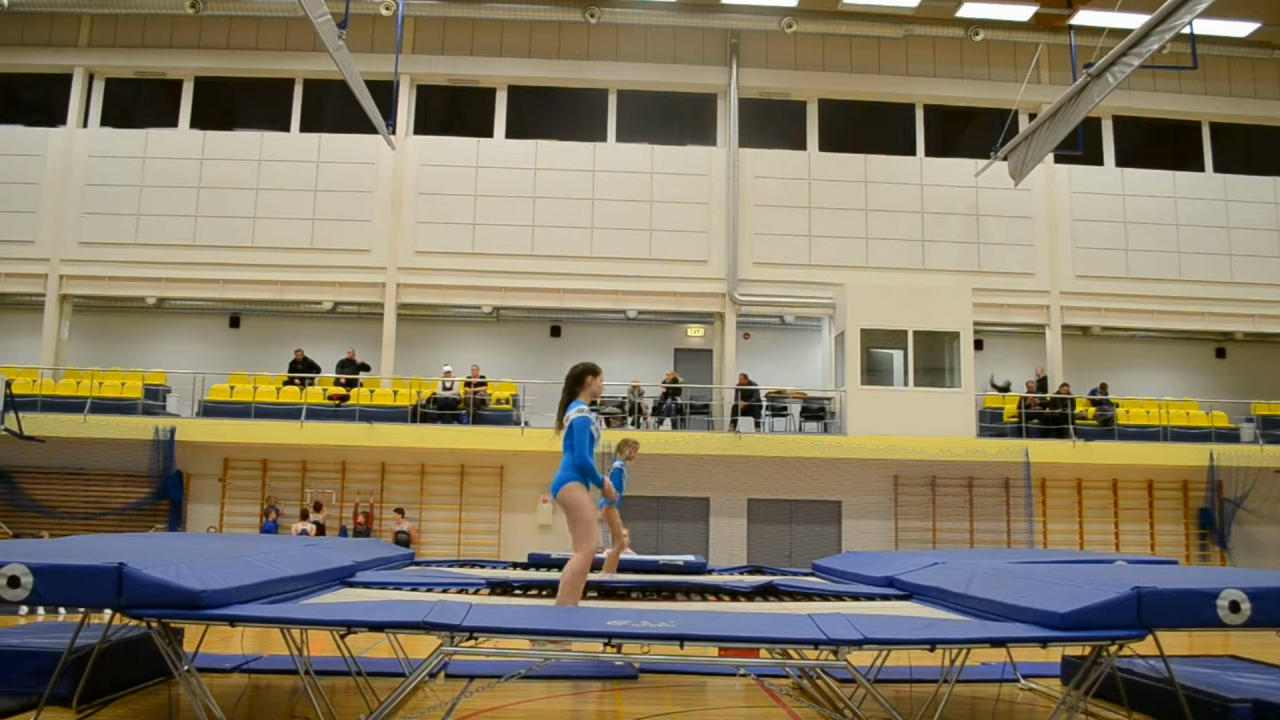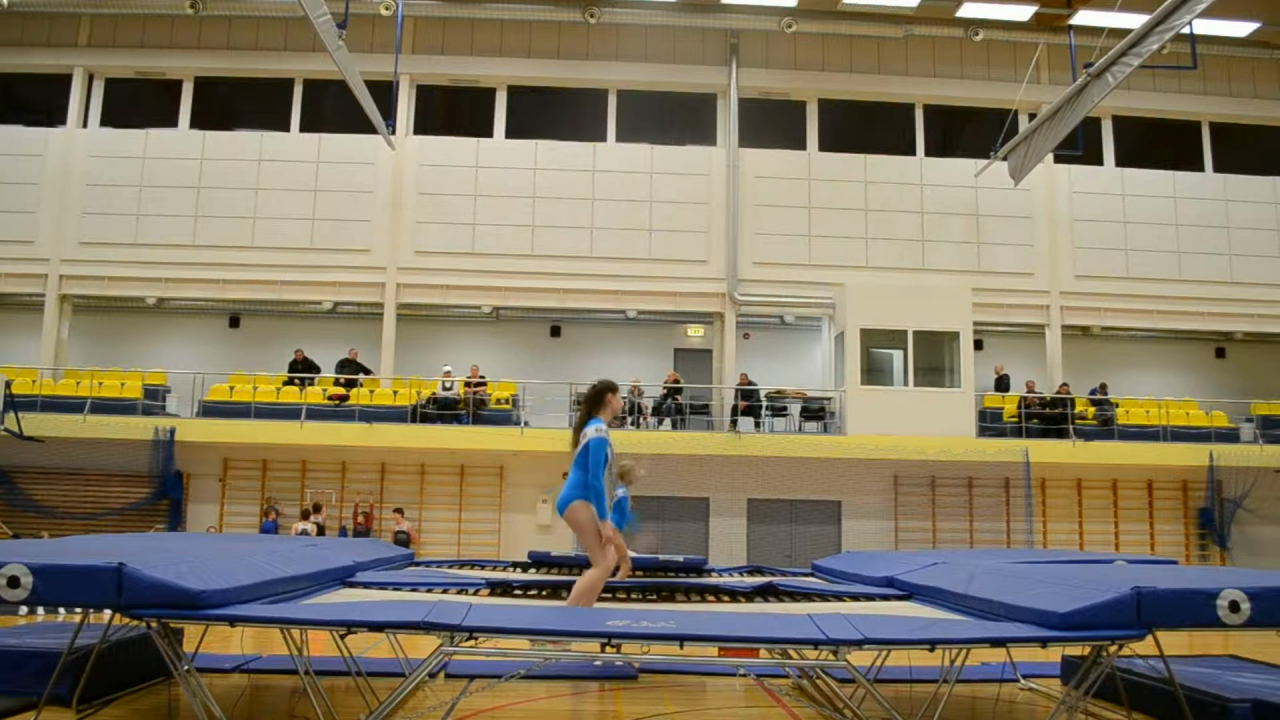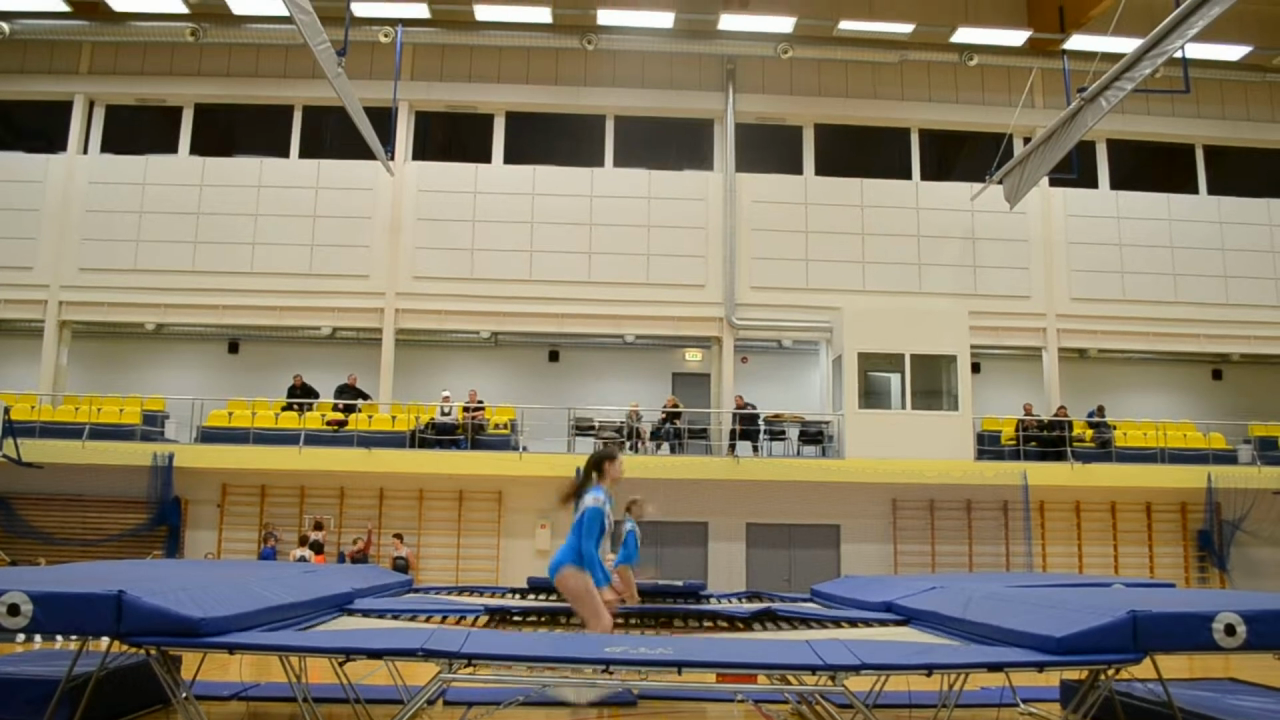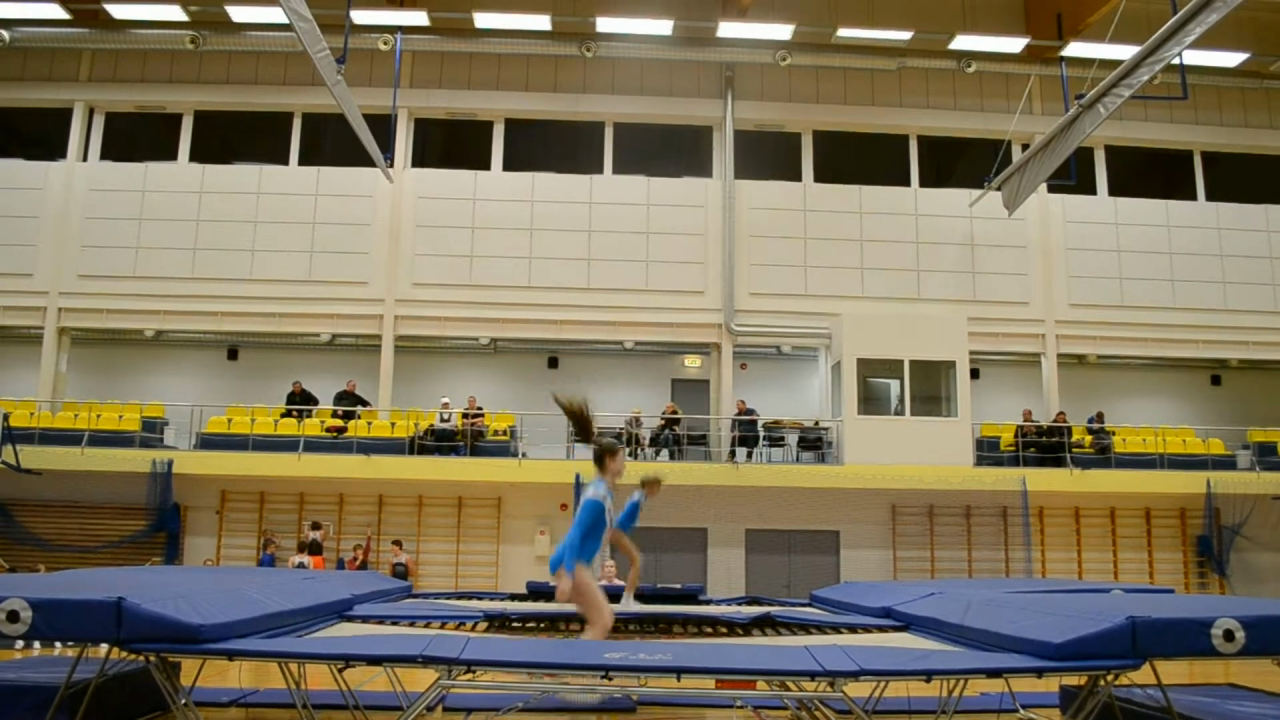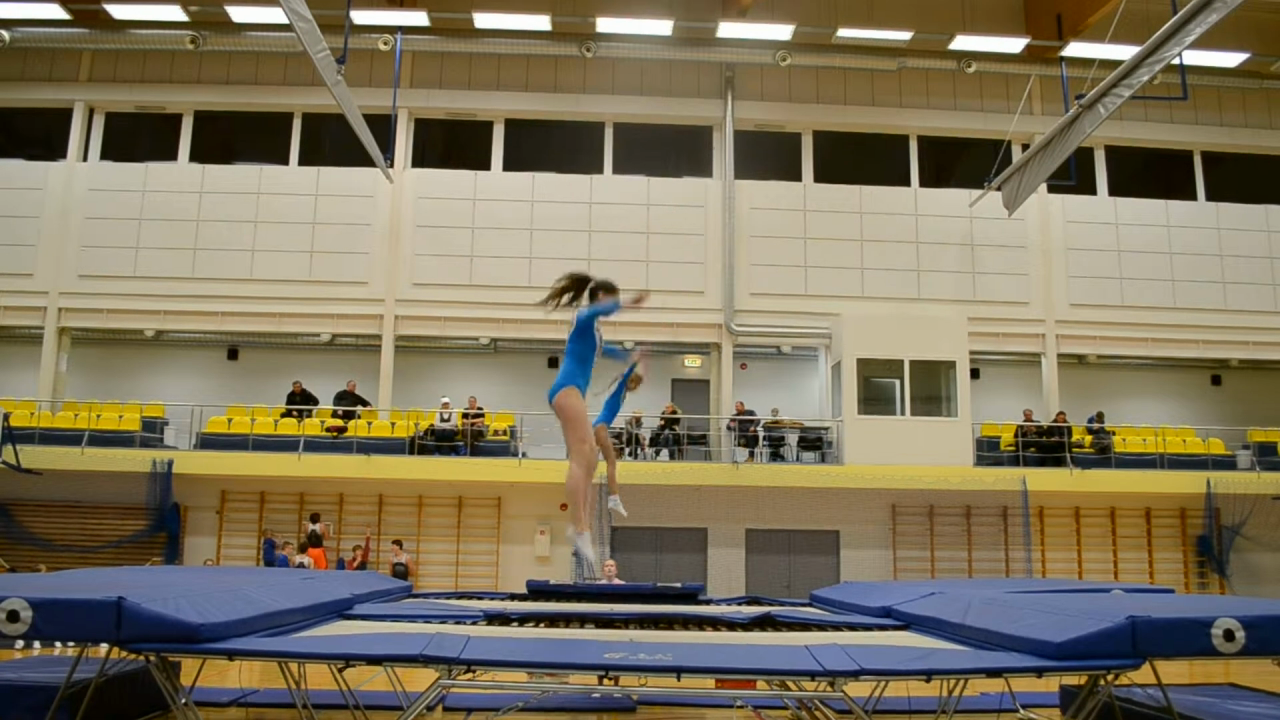
dt=1s
person 1, frame 1
left shoulder: (579, 411)
right shoulder: (581, 412)
right elbow: (582, 458)
left wrist: (600, 480)
right wrist: (601, 483)
left hip: (574, 485)
right hip: (571, 484)
left knee: (583, 552)
right knee: (586, 550)
right ankle: (559, 609)
person 1, frame 2
left shoulder: (594, 428)
right shoulder: (599, 431)
right elbow: (595, 479)
left wrist: (604, 518)
right wrist: (603, 520)
left hip: (581, 500)
right hip: (577, 500)
left knee: (608, 561)
right knee: (603, 565)
person 1, frame 3
left shoulder: (602, 499)
right shoulder: (596, 501)
right elbow: (587, 548)
left wrist: (608, 584)
right wrist: (602, 587)
left hip: (573, 567)
right hip: (568, 566)
left knee: (602, 623)
right knee: (601, 625)
person 1, frame 4
left shoulder: (600, 492)
right shoulder: (597, 496)
right elbow: (575, 536)
right wrist: (567, 574)
left hip: (578, 563)
right hip: (572, 563)
left knee: (602, 622)
right knee: (603, 621)
person 1, frame 5
left shoulder: (591, 329)
right shoulder: (584, 317)
left elbow: (605, 350)
right elbow: (599, 308)
left wrist: (628, 357)
right wrist: (627, 302)
left hip: (572, 392)
right hip: (568, 390)
left knee: (589, 459)
right knee: (581, 461)
left ankle: (581, 528)
right ankle: (579, 530)
